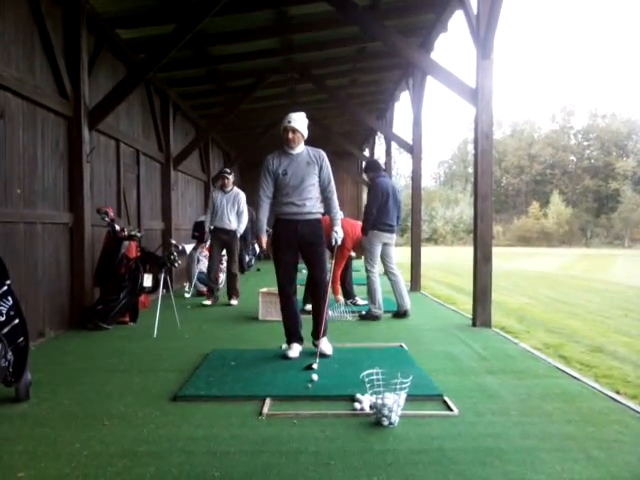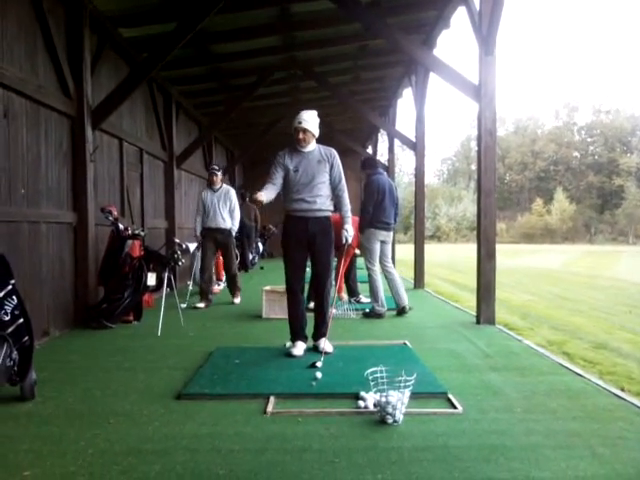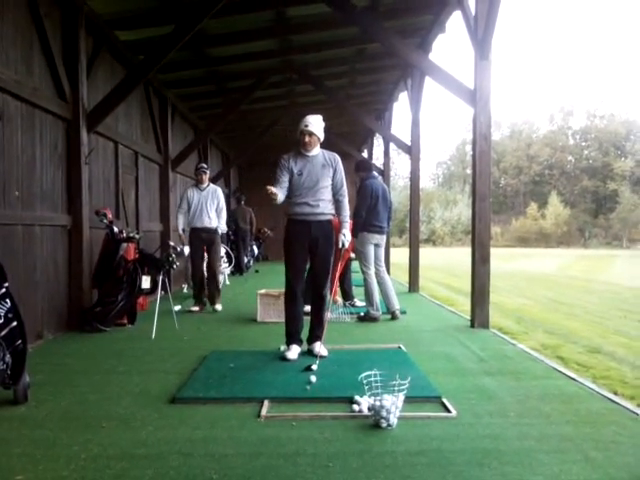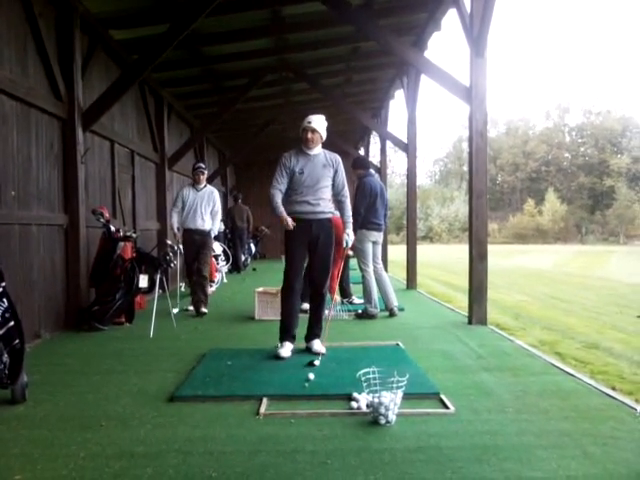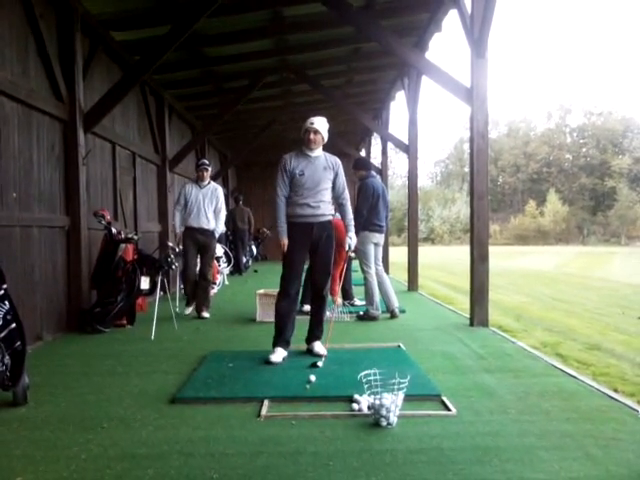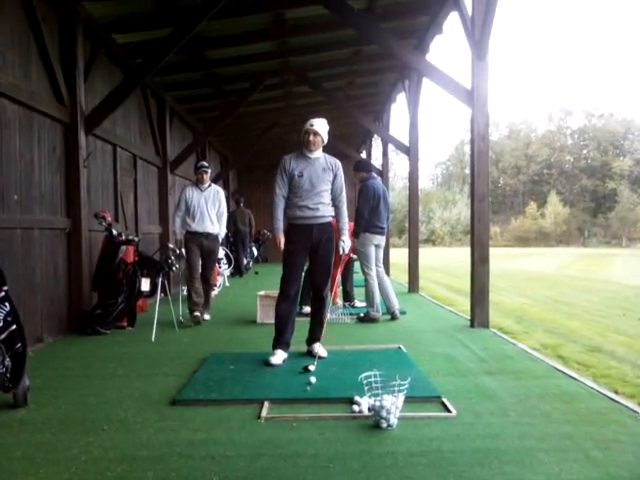
dt=0.3s
person 1, frame 1
left shoulder: (318, 157)
right shoulder: (272, 161)
left elbow: (329, 192)
right elbow: (265, 197)
left wrist: (337, 223)
right wrist: (261, 230)
left hip: (312, 225)
right hip: (284, 227)
left knee: (319, 282)
right knee: (286, 287)
left ankle: (320, 335)
right ankle: (294, 340)
person 1, frame 2
left shoulder: (329, 155)
right shoulder: (284, 157)
left elbow: (340, 190)
right elbow: (274, 184)
left wrist: (347, 221)
right wrist: (264, 195)
left hip: (321, 223)
right hip: (294, 223)
left knee: (323, 281)
right knee: (294, 283)
left ankle: (320, 335)
right ankle: (298, 338)
person 1, frame 3
left shoulder: (333, 160)
right shoulder: (288, 160)
left elbow: (340, 195)
right elbow: (283, 188)
left wrist: (345, 226)
right wrist: (276, 192)
left hip: (323, 227)
right hip: (297, 226)
left knee: (321, 286)
right knee: (294, 285)
left ankle: (316, 339)
right ankle: (293, 341)
person 1, frame 4
left shoulder: (333, 160)
right shoulder: (288, 159)
left elbow: (342, 194)
right elbow: (276, 189)
left wrist: (348, 226)
right wrist: (281, 213)
left hip: (323, 225)
right hip: (296, 225)
left knee: (320, 284)
right knee: (292, 282)
left ankle: (314, 337)
right ankle: (287, 338)
person 1, frame 5
left shoulder: (333, 163)
right shoulder: (289, 160)
left elbow: (342, 197)
right elbow: (281, 197)
left wrist: (350, 229)
right wrist: (282, 232)
left hip: (324, 228)
right hip: (297, 228)
left knee: (320, 286)
right knee: (289, 286)
left ankle: (314, 339)
right ankle: (281, 344)
person 1, frame 6
left shoulder: (334, 165)
right shoulder: (289, 162)
left elbow: (340, 201)
right elbow: (279, 196)
left wrist: (344, 233)
right wrist: (278, 230)
left hip: (324, 230)
right hip: (297, 229)
left knee: (320, 288)
right knee: (289, 288)
left ankle: (315, 341)
right ankle: (281, 346)
person 2, frame 1
left shoulder: (376, 184)
right shoulder: (392, 185)
left elbow: (370, 210)
right elbow: (398, 210)
left wrist: (365, 230)
left hip: (376, 232)
right hip: (390, 233)
left knee: (372, 271)
right knee: (392, 269)
left ankle: (375, 311)
right ankle: (404, 307)
person 2, frame 2
left shoulder: (372, 181)
right shoulder: (390, 182)
left elbow: (366, 208)
right elbow: (396, 207)
left wrist: (361, 229)
left hip: (373, 230)
right hip: (388, 230)
left knee: (373, 268)
right knee: (388, 266)
left ankle: (379, 308)
right ankle: (403, 303)
person 2, frame 3
left shoulder: (366, 185)
right shoulder: (383, 186)
left elbow: (360, 212)
right elbow: (389, 211)
left wrist: (354, 233)
left hip: (367, 233)
right hip: (381, 233)
left knee: (368, 272)
right knee: (381, 270)
left ankle: (374, 312)
right ankle: (394, 308)
person 2, frame 4
left shoulder: (364, 183)
right shoulder: (379, 183)
left elbow: (359, 210)
right elbow: (385, 209)
left wrist: (353, 231)
left hip: (364, 231)
right hip: (378, 231)
left knee: (367, 270)
right knee: (378, 268)
left ankle: (371, 309)
right ankle: (392, 305)
person 2, frame 5
left shoulder: (366, 184)
right shoulder: (380, 184)
left elbow: (361, 211)
right elbow: (385, 210)
left wrist: (355, 233)
left hip: (367, 232)
right hip: (379, 232)
left knee: (369, 272)
right knee: (379, 270)
left ankle: (373, 311)
right ankle: (393, 307)
person 2, frame 6
left shoulder: (367, 186)
right shoulder: (381, 186)
left elbow: (362, 213)
right elbow: (386, 212)
left wrist: (356, 235)
left hip: (367, 234)
right hip: (380, 234)
left knee: (370, 273)
right knee: (379, 271)
left ankle: (374, 312)
right ankle: (394, 308)
person 3, frame 1
left shoulder: (239, 194)
right shoulder: (215, 194)
left elbow: (243, 216)
right elbow: (210, 212)
left wrist: (238, 232)
right wrist: (207, 229)
left hip: (232, 233)
right hip: (217, 232)
left knee: (232, 266)
right knee: (213, 263)
left ankle: (233, 295)
right ankle: (212, 294)
person 3, frame 2
left shoulder: (229, 192)
right shoulder: (204, 193)
left elbow: (235, 213)
right elbow: (199, 214)
left wrist: (232, 231)
right wrist: (198, 232)
left hip: (226, 232)
right hip: (209, 232)
left knee: (230, 264)
right knee: (206, 265)
left ankle: (235, 293)
right ankle: (205, 297)
person 3, frame 3
left shoulder: (216, 191)
right shoulder: (189, 192)
left elbow: (222, 212)
right elbow: (182, 212)
left wrist: (219, 230)
right wrist: (181, 231)
left hip: (212, 232)
right hip: (195, 233)
left knee: (213, 266)
right knee: (196, 268)
left ankle: (215, 299)
right ankle: (199, 301)
person 3, frame 4
left shoulder: (213, 192)
right shoulder: (184, 191)
left elbow: (217, 215)
right elbow: (175, 211)
left wrist: (212, 233)
right wrist: (176, 230)
left hip: (205, 234)
right hip: (188, 234)
left knee: (203, 269)
right knee: (190, 269)
left ankle: (201, 304)
right ankle: (196, 299)
person 3, frame 5
left shoulder: (217, 190)
right shoulder: (187, 188)
left elbow: (221, 213)
right elbow: (178, 209)
left wrist: (216, 233)
right wrist: (178, 230)
left hip: (208, 234)
right hip: (190, 232)
left knee: (206, 272)
right knee: (188, 270)
left ankle: (203, 307)
right ankle: (191, 299)
person 3, frame 6
left shoulder: (218, 192)
right shoulder: (187, 191)
left elbow: (222, 216)
right elbow: (179, 214)
left wrist: (219, 237)
right wrist: (178, 235)
left hip: (212, 237)
right hip: (193, 237)
left knee: (207, 275)
right knee: (194, 273)
left ankle: (204, 309)
right ankle: (196, 310)
